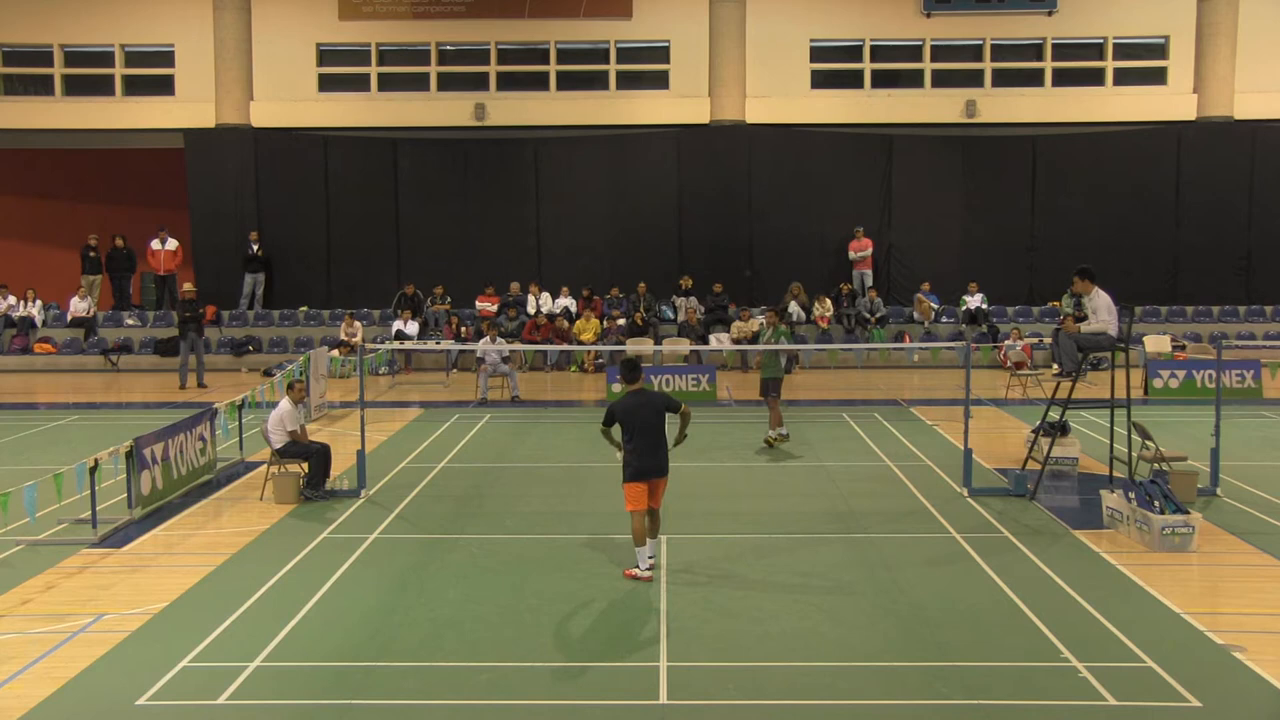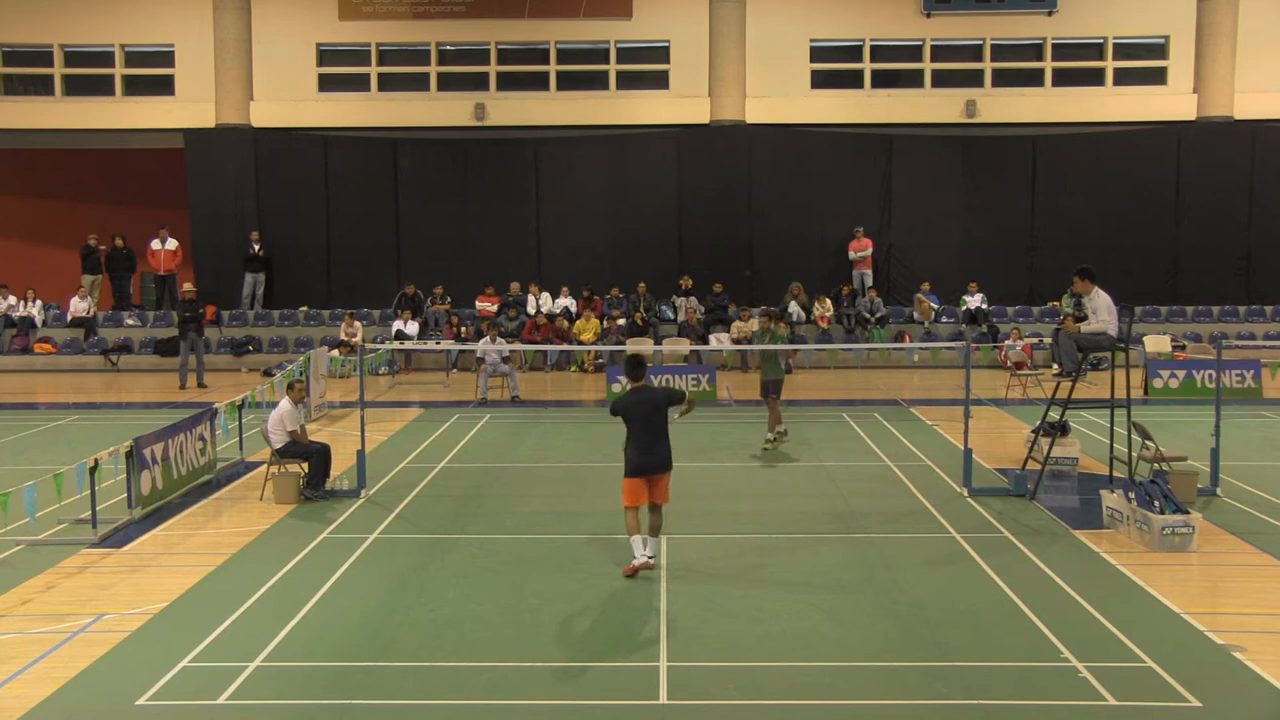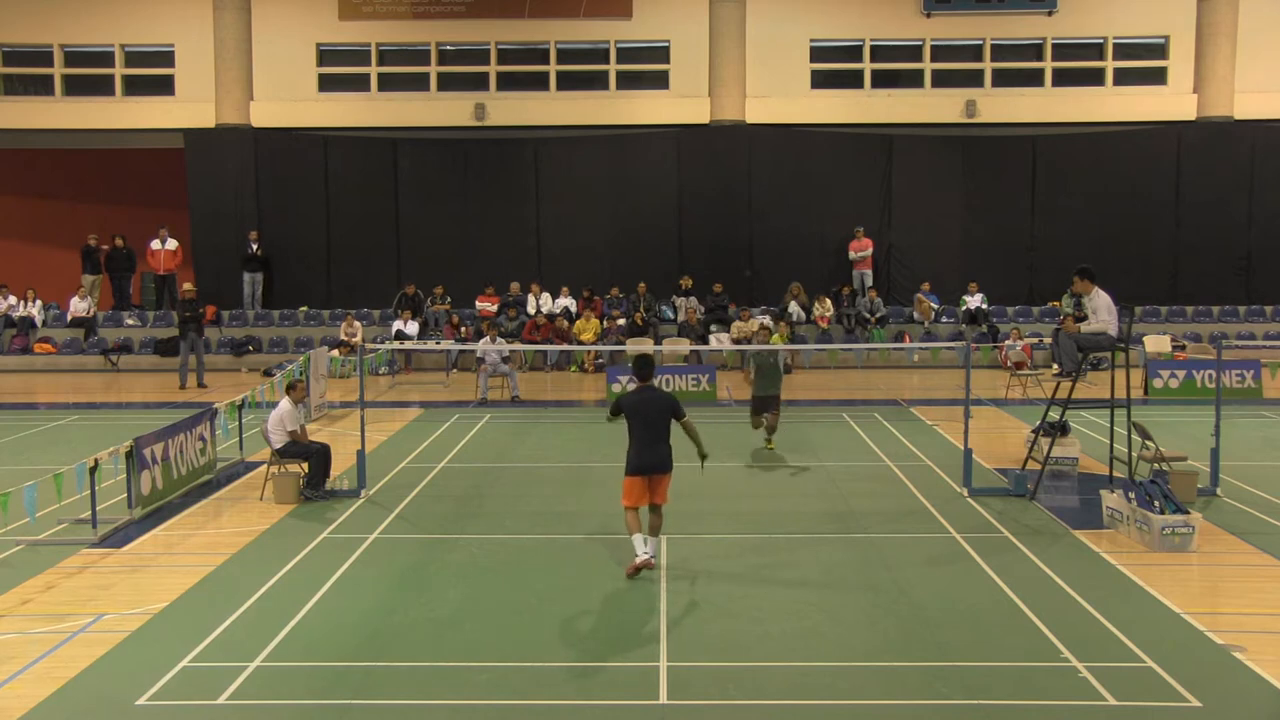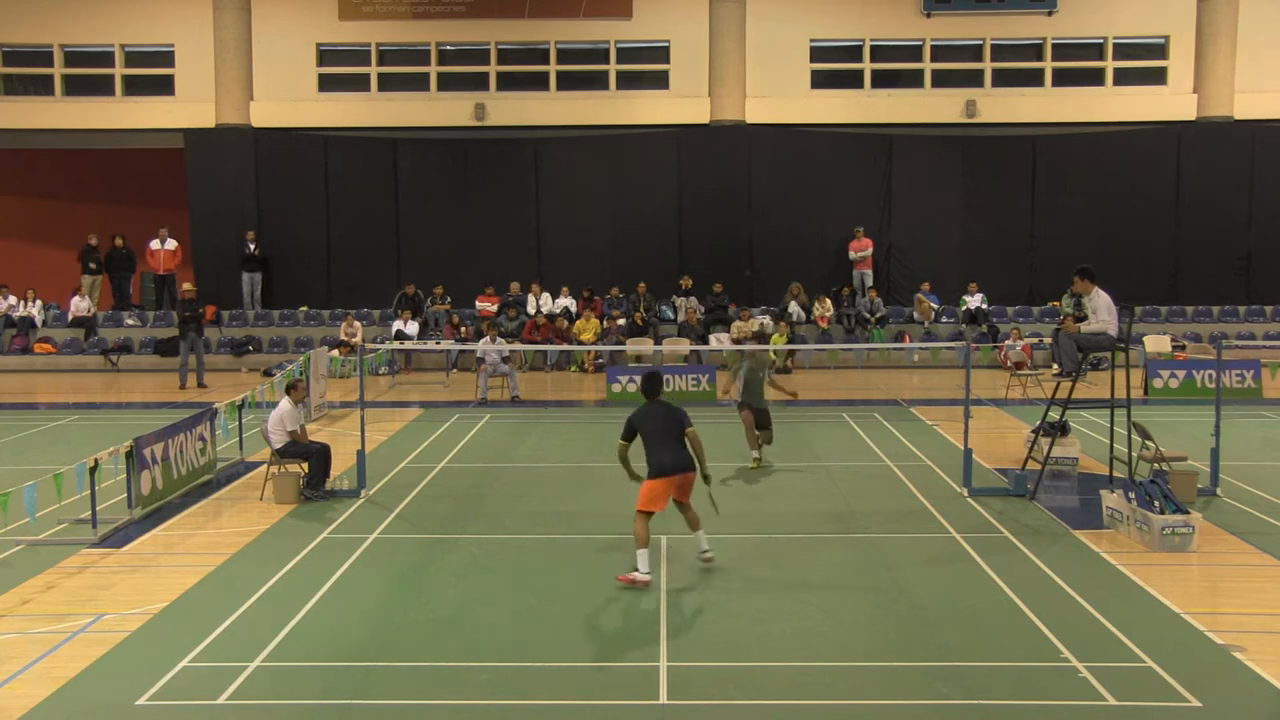
dt=0.4s
person 1, frame 1
left shoulder: (616, 406)
right shoulder: (659, 398)
left elbow: (604, 430)
right elbow: (686, 412)
left wrist: (619, 446)
right wrist: (681, 433)
left hip: (634, 468)
right hip: (659, 466)
left knee: (638, 515)
right knee: (653, 511)
left ankle: (643, 568)
right ankle: (650, 556)
person 1, frame 2
left shoulder: (621, 402)
right shoulder: (662, 394)
right elbow: (690, 399)
right wrist: (686, 409)
left hip: (635, 464)
right hip: (661, 462)
left knee: (631, 509)
right knee: (655, 508)
left ankle: (639, 556)
right ankle: (650, 555)
person 1, frame 3
left shoulder: (625, 399)
right shoulder: (668, 399)
left elbow: (610, 418)
right elbow: (688, 427)
right wrist: (701, 450)
left hip: (637, 463)
right hip: (663, 462)
left knee: (631, 509)
right knee: (656, 508)
left ankle: (641, 553)
right ankle: (650, 554)
person 1, frame 4
left shoulder: (636, 417)
right shoulder: (677, 412)
left elbow: (622, 451)
right elbow: (693, 437)
left wrist: (630, 472)
right wrist: (704, 469)
left hip: (660, 471)
right hip: (685, 467)
left knee: (641, 518)
right knee: (684, 505)
left ankle: (642, 572)
right ankle: (704, 550)
